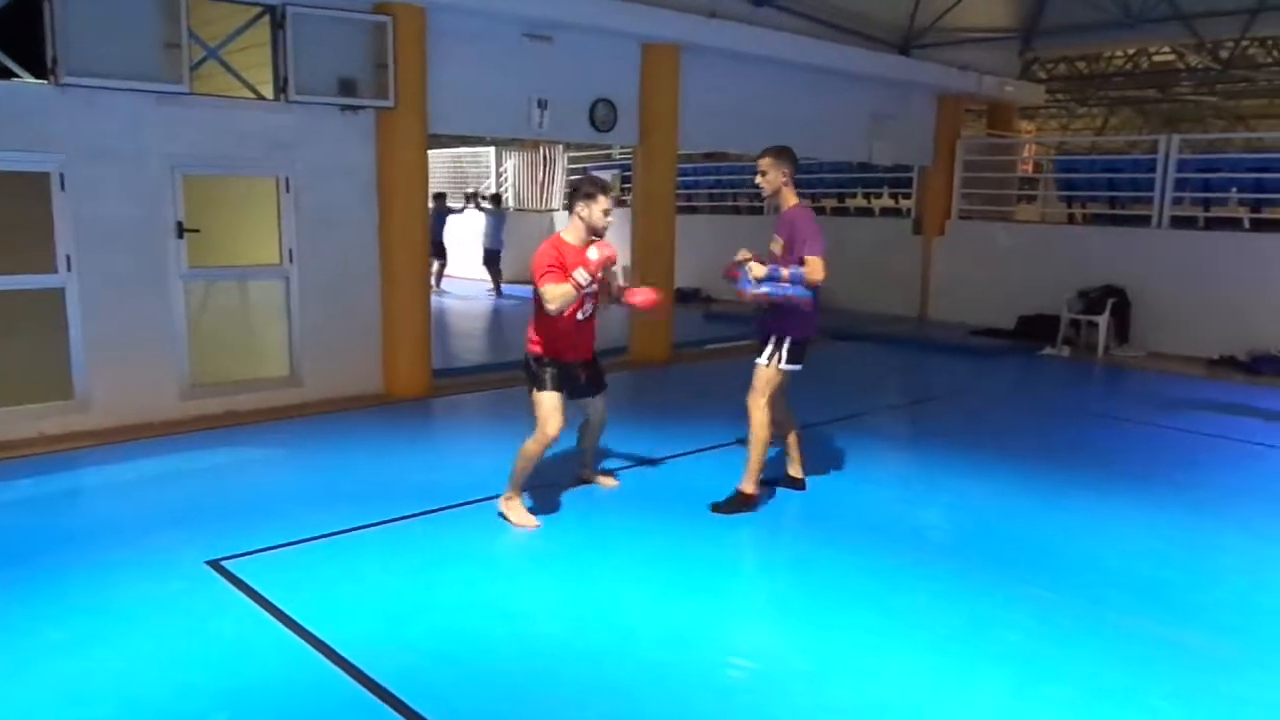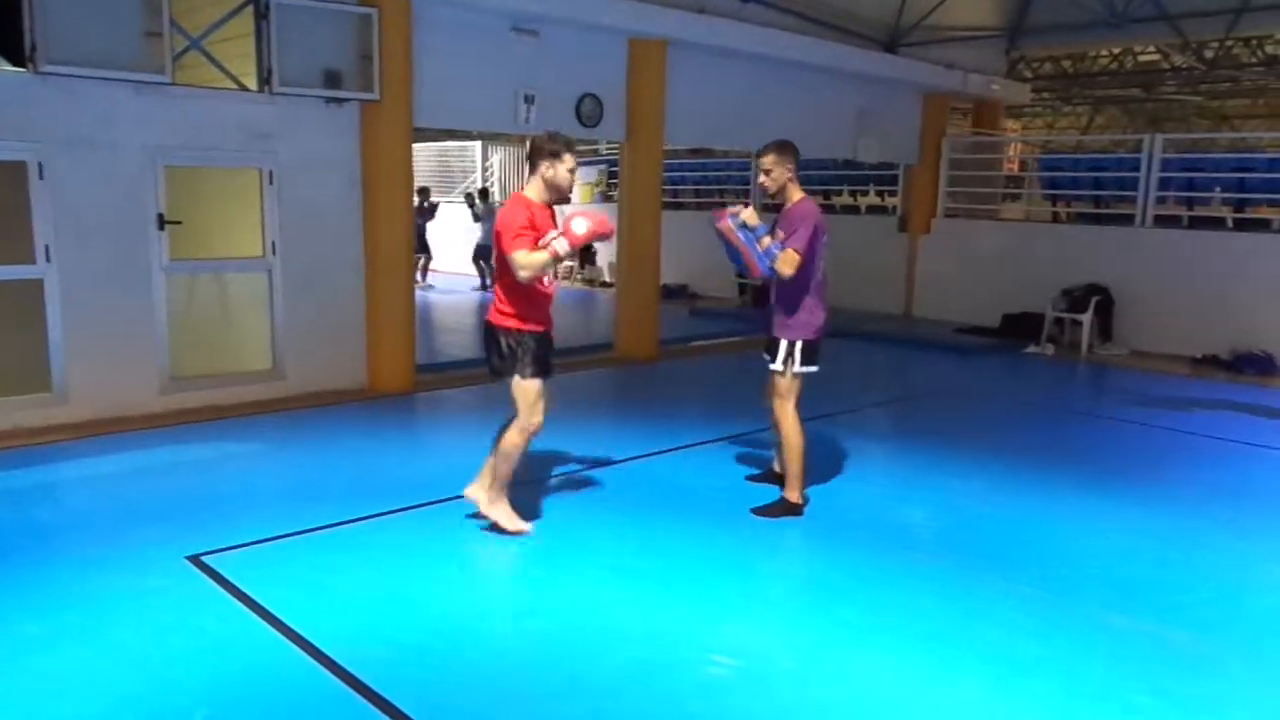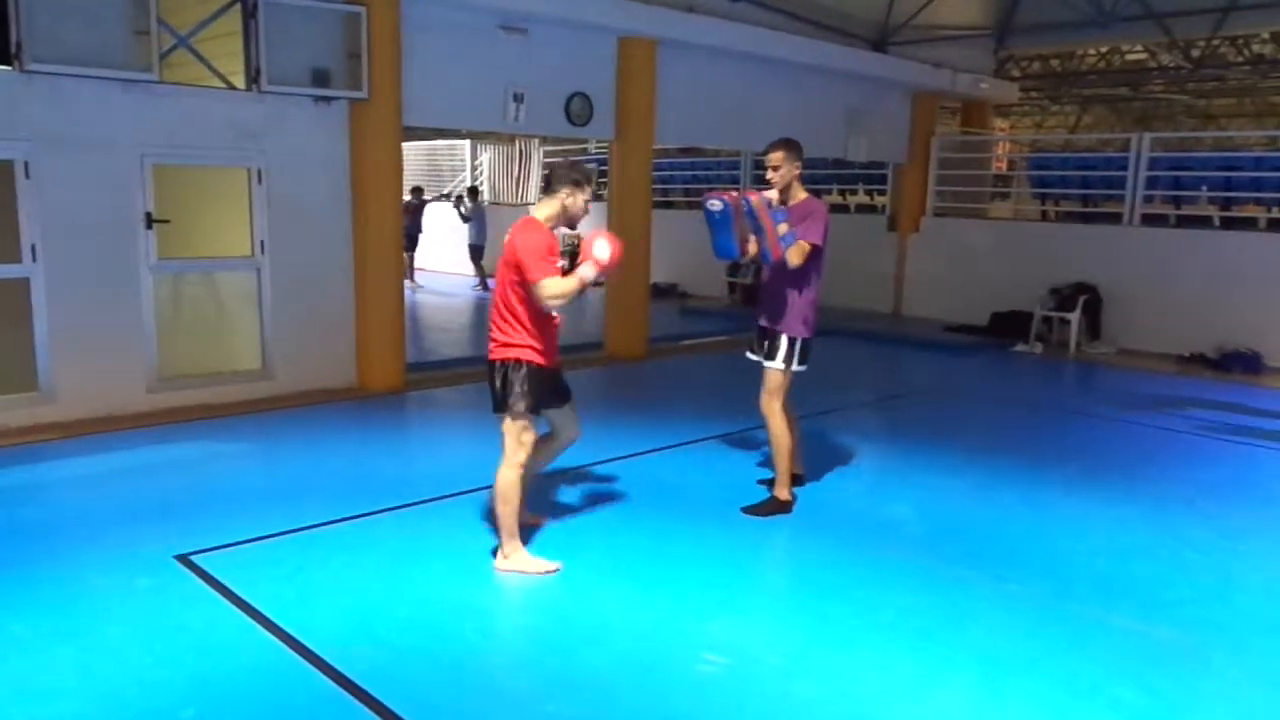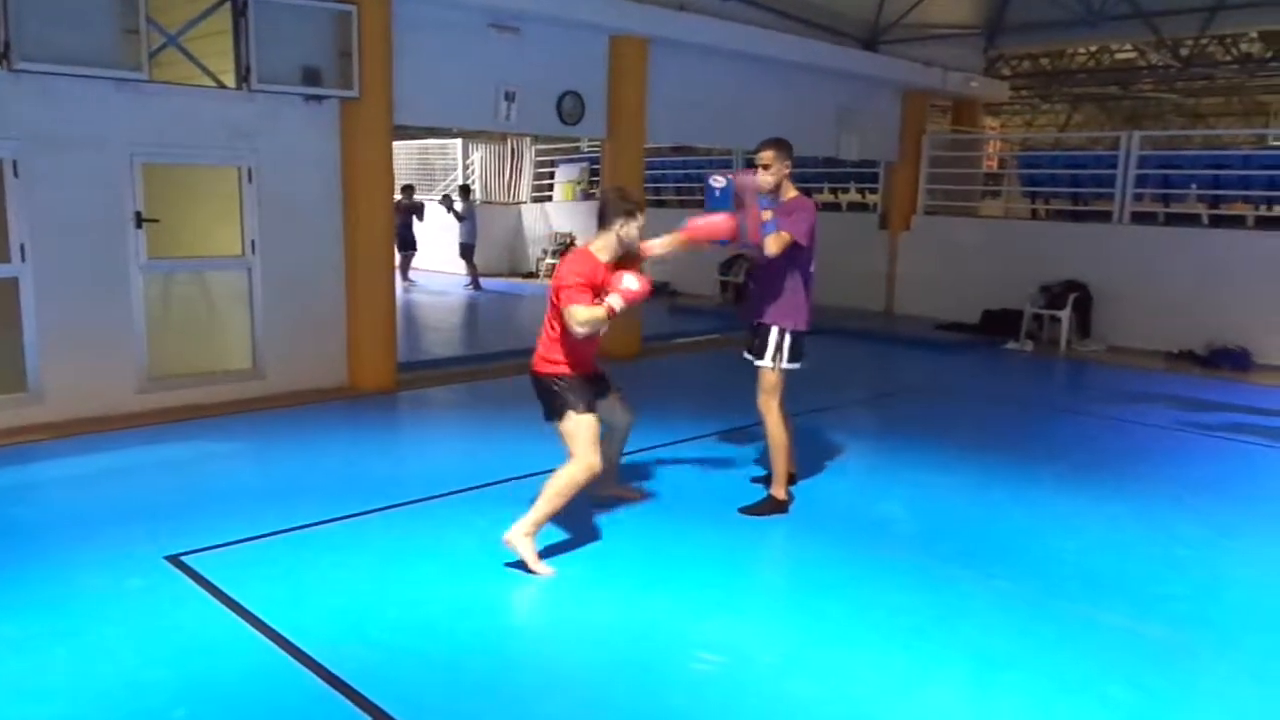
dt=0.4s
person 1, frame 1
left shoulder: (594, 247)
right shoulder: (550, 253)
left elbow: (606, 292)
right elbow: (553, 303)
left wrist: (627, 295)
right wrist: (586, 272)
left hip: (583, 355)
right hip: (548, 356)
left knee: (598, 415)
right knee: (549, 430)
left ankle: (587, 469)
right ankle: (511, 498)
person 1, frame 2
left shoulder: (545, 210)
right shoulder: (516, 212)
right elbow: (524, 268)
left wrist: (583, 237)
right wrist: (566, 242)
left hip: (534, 327)
right hip: (513, 329)
left knee: (530, 415)
right knee: (531, 419)
left ankle: (482, 484)
right ankle: (494, 497)
person 1, frame 3
left shoulder: (538, 234)
right shoulder: (530, 237)
right elbow: (552, 294)
left wrist: (588, 269)
right wrist: (591, 267)
left hip: (540, 356)
right hip: (518, 358)
left knee: (568, 432)
right knee: (518, 451)
left ankle: (510, 497)
right ankle: (510, 552)
person 1, frame 4
left shoulder: (614, 255)
right shoulder: (580, 267)
left elbow: (652, 248)
right elbow: (579, 325)
left wrist: (693, 231)
right wrist: (618, 299)
left hip: (579, 367)
right hip: (558, 372)
left knee: (621, 420)
right knee: (588, 462)
left ankle: (609, 484)
right ankle: (524, 532)
person 2, frame 1
left shoulder: (801, 218)
right shoulder: (785, 216)
left elbow: (816, 274)
left wrist: (769, 272)
right wrist: (756, 261)
left hip: (790, 325)
right hip: (781, 321)
left knee: (758, 400)
right knee: (774, 398)
left ankle: (748, 489)
right ankle: (795, 472)
person 2, frame 2
left shoulder: (806, 213)
right shoulder: (787, 211)
left elbow: (785, 268)
right elbow: (771, 259)
left wrist: (757, 228)
right wrist: (748, 231)
left hip: (799, 325)
right hip: (787, 321)
left knee: (784, 406)
right knee: (778, 400)
left ankle: (793, 497)
right ankle: (780, 468)
person 2, frame 3
left shoulder: (814, 210)
right shoulder: (778, 208)
left elbow: (794, 259)
right elbow: (750, 253)
left hip: (793, 322)
right hip: (771, 316)
left knee: (770, 403)
right knee: (777, 400)
left ankle: (782, 494)
right ankle: (794, 469)
person 2, frame 4
left shoulder: (802, 207)
right shoulder: (770, 205)
left elbow: (772, 248)
left wrist: (766, 201)
left hip: (784, 318)
right hip: (765, 314)
left knee: (768, 402)
right knee: (773, 399)
left ankle: (779, 494)
right ankle: (787, 468)
